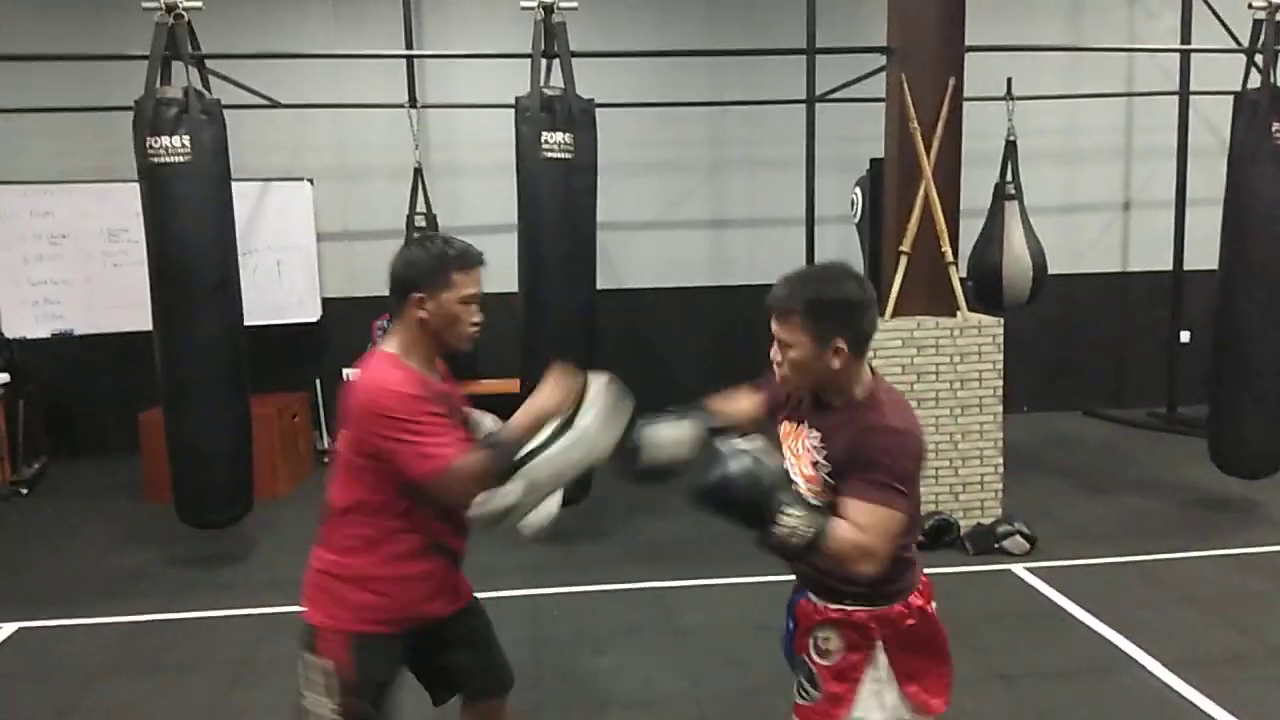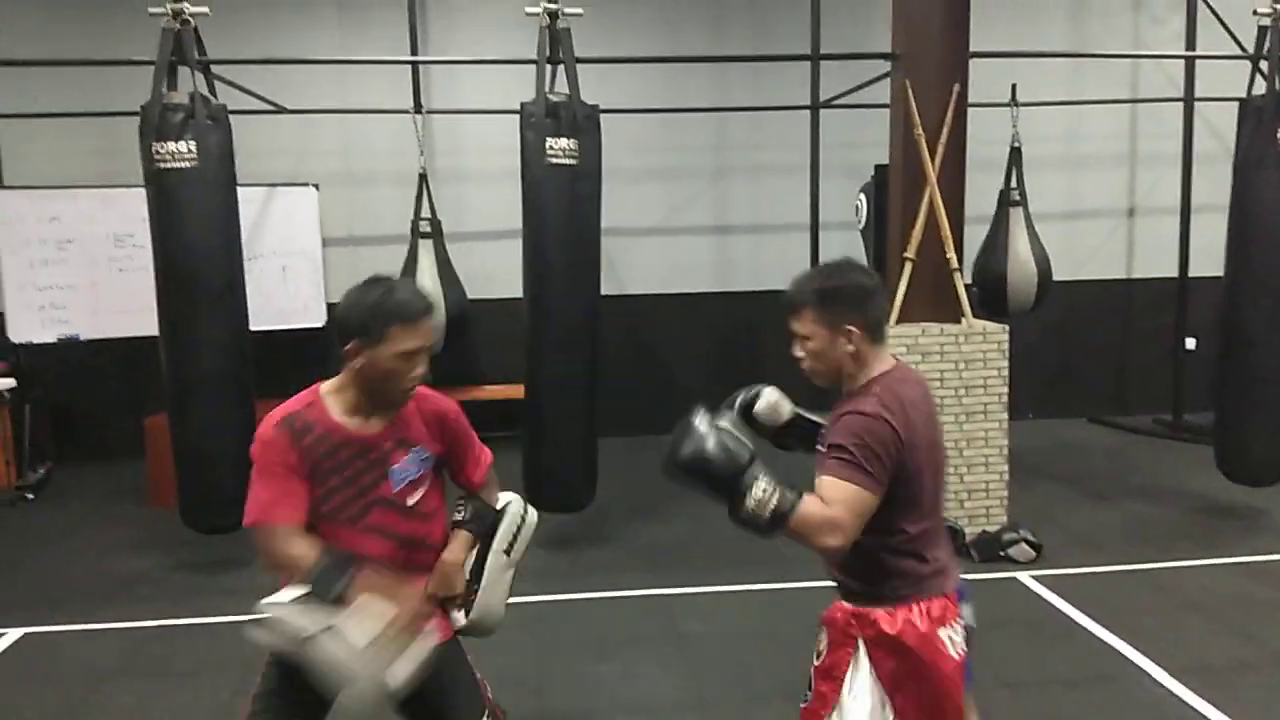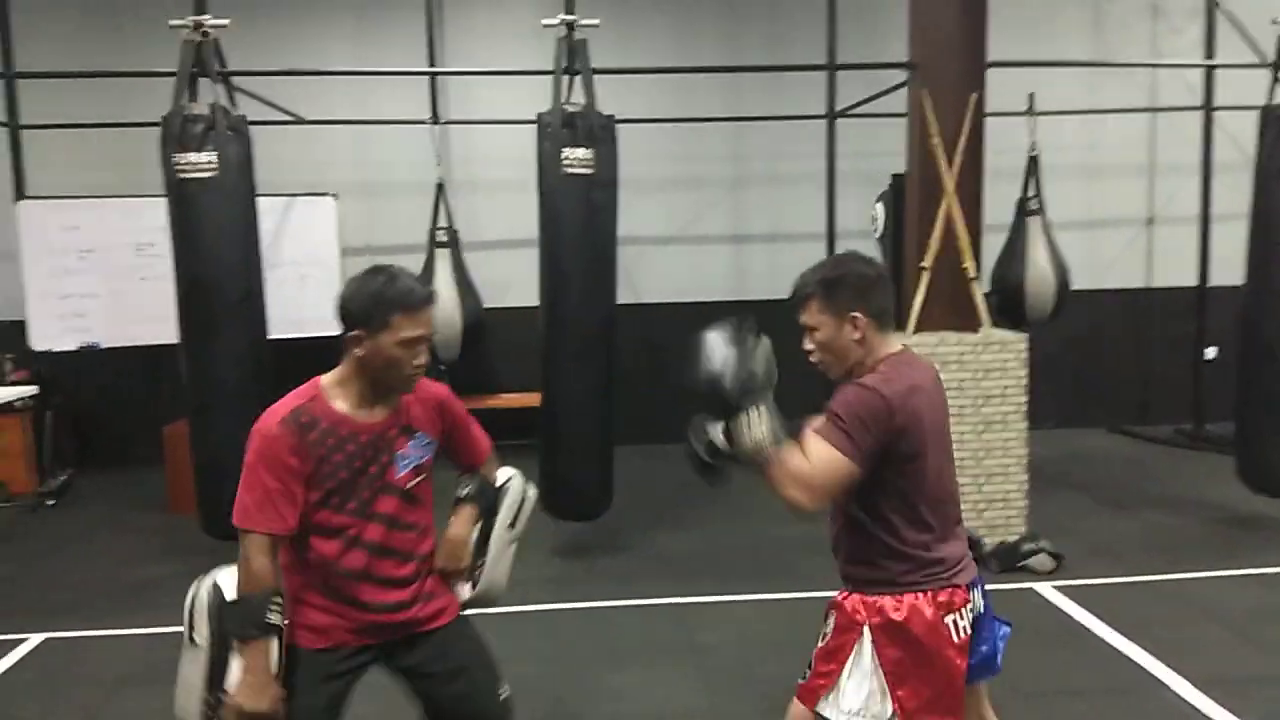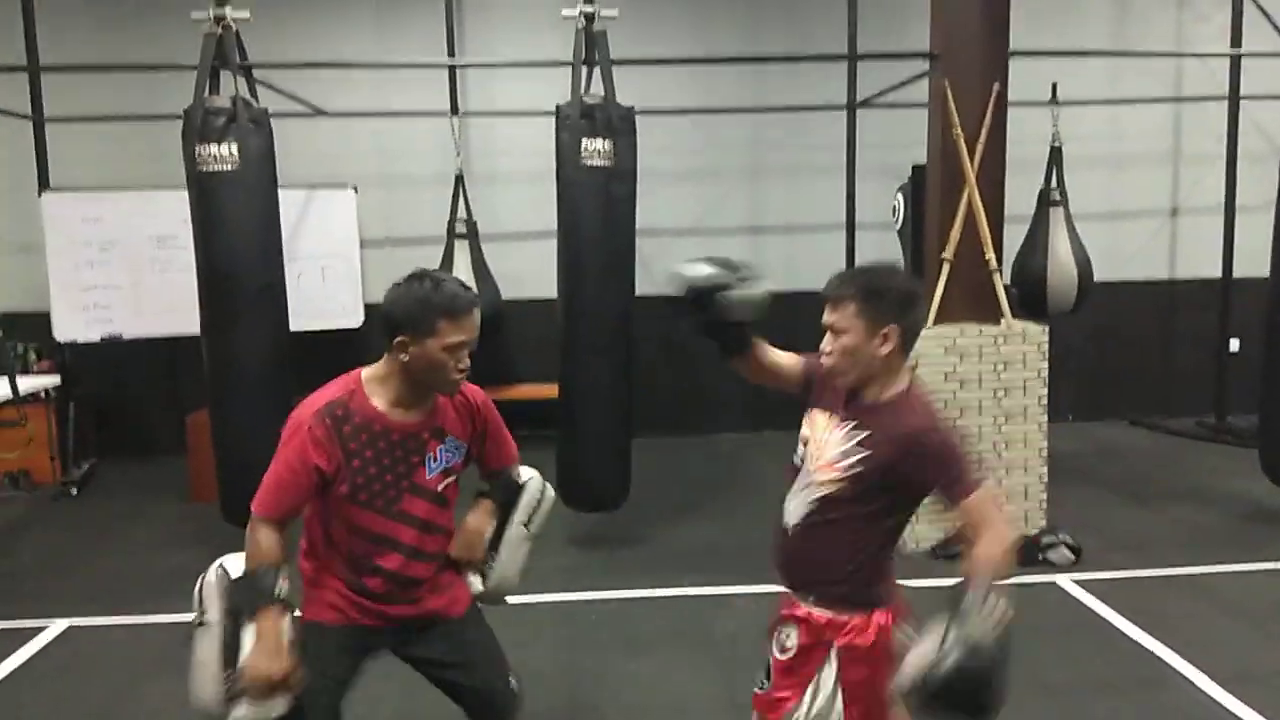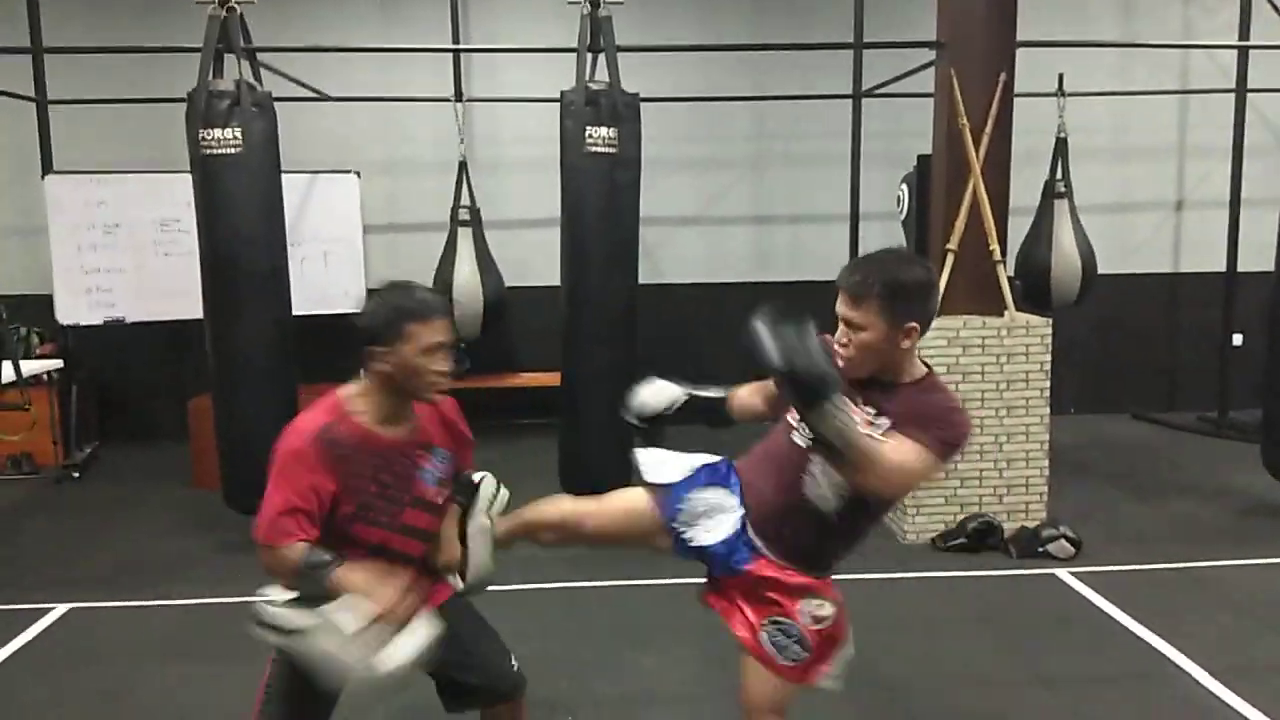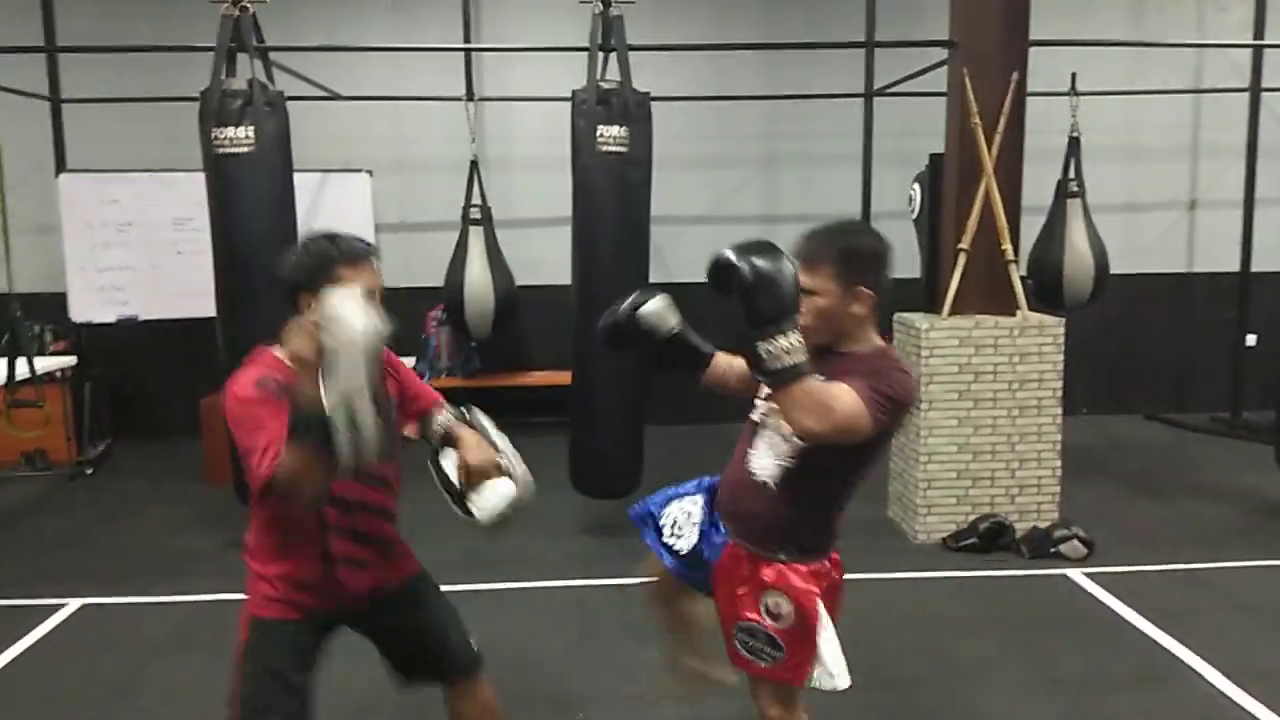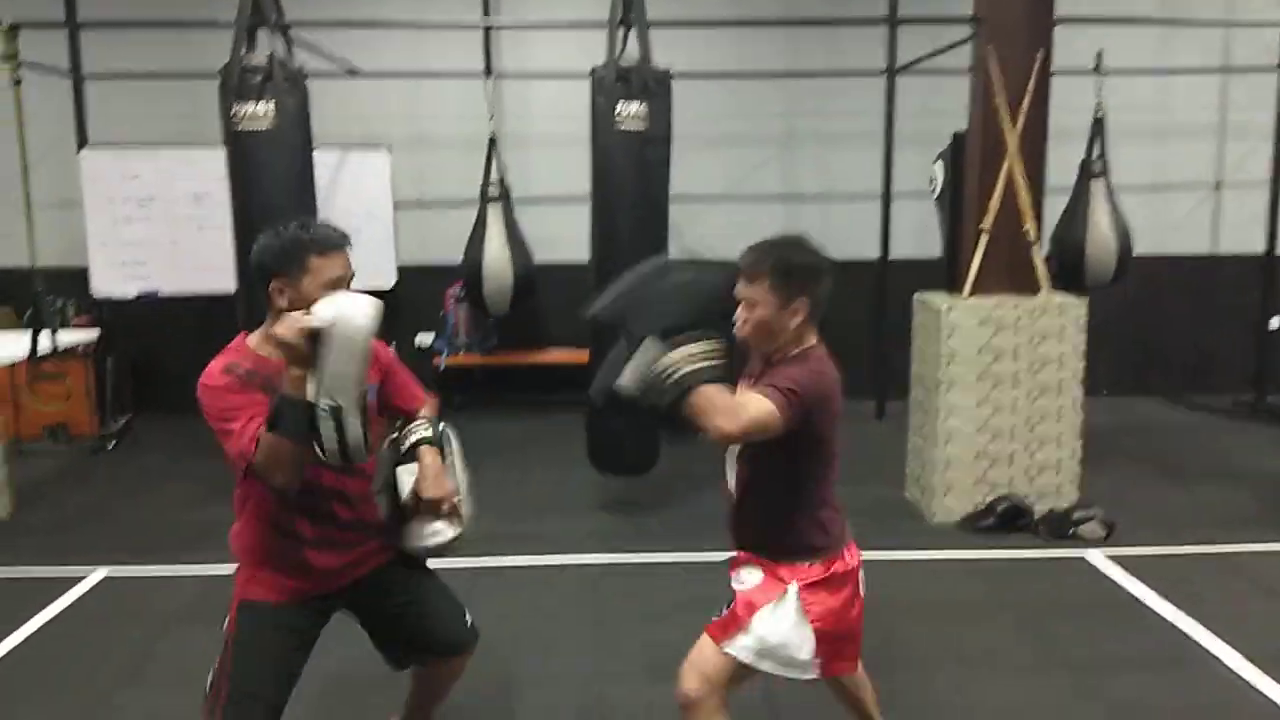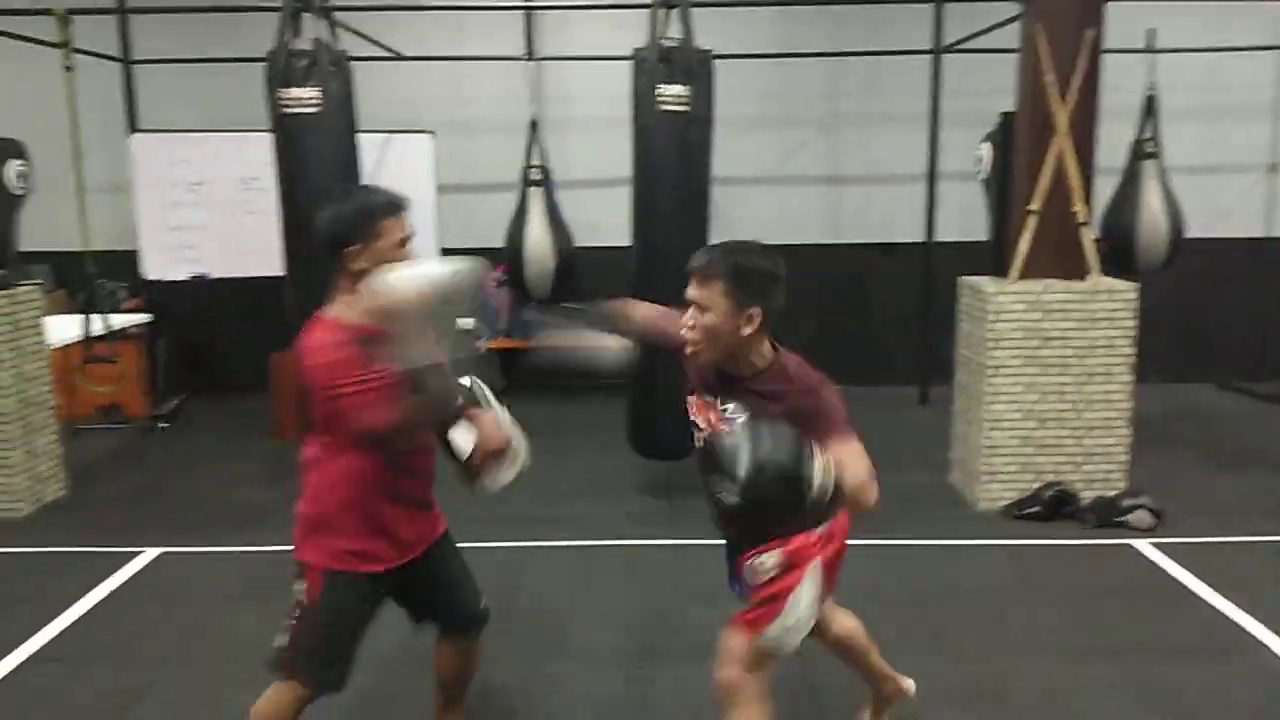
dt=0.2s
person 1, frame 1
left shoulder: (428, 373)
right shoulder: (384, 388)
right elbow: (466, 481)
right wrist: (536, 412)
left hip: (435, 588)
right hip: (357, 601)
person 1, frame 2
left shoulder: (436, 414)
right shoulder: (285, 433)
left elbow: (485, 487)
right elbow: (281, 545)
left wrist: (461, 545)
right wrist: (366, 591)
left hip: (415, 619)
person 1, frame 3
left shoulder: (434, 402)
right shoulder: (285, 429)
left elbow: (483, 466)
right elbow: (260, 549)
left wrist: (464, 521)
right wrist: (257, 667)
left hip: (425, 612)
right hip: (325, 627)
person 1, frame 4
left shoulder: (469, 405)
right shoulder: (321, 420)
left elbow: (506, 468)
right elbow: (264, 523)
left wrist: (481, 515)
right wrist: (269, 634)
left hip: (434, 599)
right hip: (338, 605)
person 1, frame 5
left shoulder: (439, 412)
right shoulder: (314, 440)
left elbow: (460, 476)
right elbow: (280, 550)
left wrist: (452, 527)
right wrist: (359, 583)
left hip: (419, 593)
person 1, frame 6
left shoulder: (380, 363)
right shoulder: (254, 389)
left elbow: (433, 411)
right elbow: (300, 487)
left wrist: (471, 441)
right wrist: (310, 388)
left hip: (381, 565)
right hip: (291, 588)
left knee: (463, 673)
person 1, frame 7
left shoulder: (365, 351)
right shoulder: (226, 379)
left elbow: (419, 410)
right elbow: (285, 474)
left wrist: (430, 463)
right wrist: (295, 375)
left hip: (367, 550)
right hip: (279, 576)
left knee: (451, 643)
person 1, frame 8
left shoulder: (388, 322)
right shoulder: (328, 349)
right elbow: (405, 431)
left wrist: (479, 418)
left hip: (413, 522)
right hip: (344, 540)
left knee: (465, 622)
person 2, frame 1
left shoulder: (889, 431)
right shoulder: (801, 386)
left elbow: (865, 554)
right elbow: (738, 407)
left wrist: (774, 506)
right wrist: (674, 431)
left hip: (868, 612)
right hip: (821, 594)
person 2, frame 2
left shoulder: (869, 419)
right shoulder: (902, 382)
left elbow: (831, 531)
left wrist: (741, 478)
right wrist: (797, 423)
left hip: (888, 617)
right hip: (932, 593)
person 2, frame 3
left shoulder: (870, 396)
right shoulder: (910, 372)
left elbow: (806, 488)
right elbow: (825, 445)
left wrist: (747, 409)
left hip: (896, 603)
person 2, frame 4
left shoulder: (922, 426)
right shoulder: (837, 376)
left elbow: (993, 531)
right elbow: (770, 366)
right wrist: (732, 330)
left hip: (839, 616)
person 2, frame 5
left shoulder: (939, 418)
right shoulder: (828, 362)
left elbow: (886, 480)
right elbow: (763, 400)
left wrist: (820, 397)
right wrist: (691, 400)
left hip: (792, 576)
right hip: (729, 503)
right knee: (583, 520)
right ankle: (496, 532)
person 2, frame 6
left shoulder: (888, 384)
right shoulder: (809, 346)
left elbow: (812, 421)
right elbow: (733, 375)
left wrist: (775, 326)
right wrist: (672, 338)
left hip: (786, 569)
right hip: (726, 519)
person 2, frame 7
left shoulder: (806, 380)
right shoulder: (783, 361)
left elbow: (727, 422)
right elbow: (731, 414)
left hip: (795, 573)
right hip: (809, 555)
right knee: (830, 652)
person 2, frame 8
left shoulder: (805, 389)
right shoulder: (708, 351)
left elbow: (862, 492)
right elbow: (647, 318)
left wrist: (799, 475)
left hip: (790, 543)
right hip: (750, 530)
left knee: (734, 677)
right knee: (815, 612)
